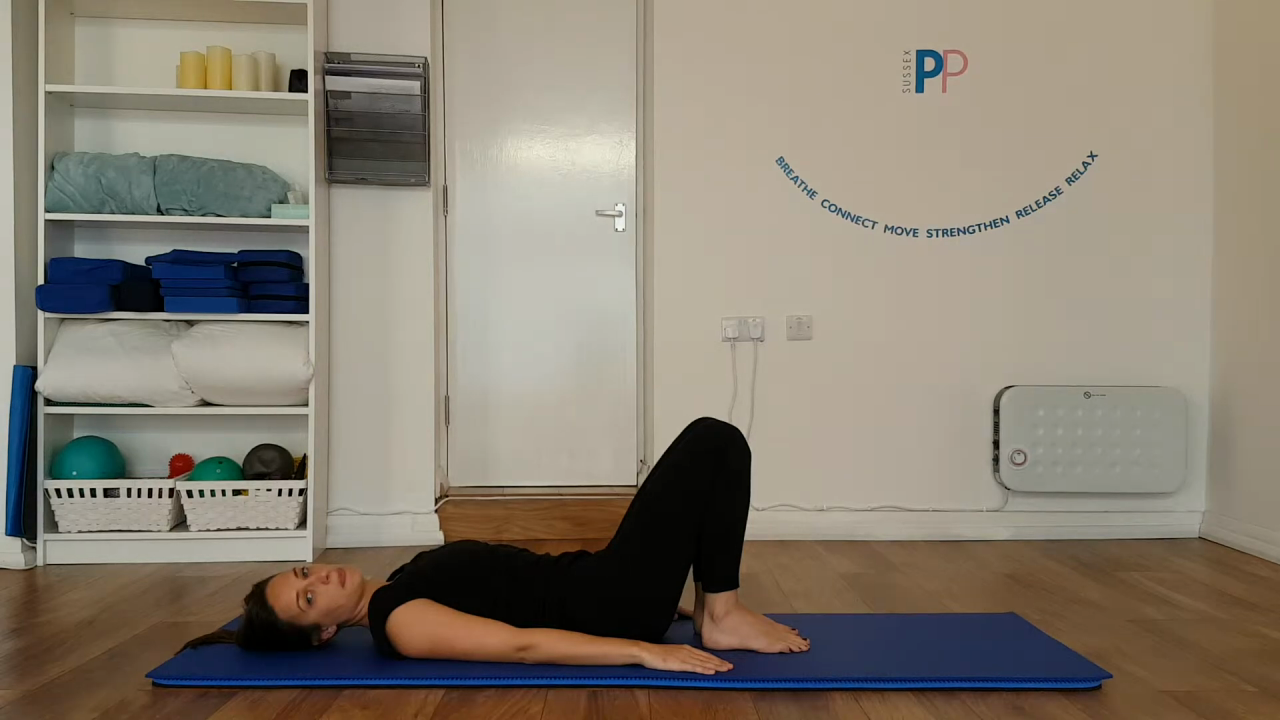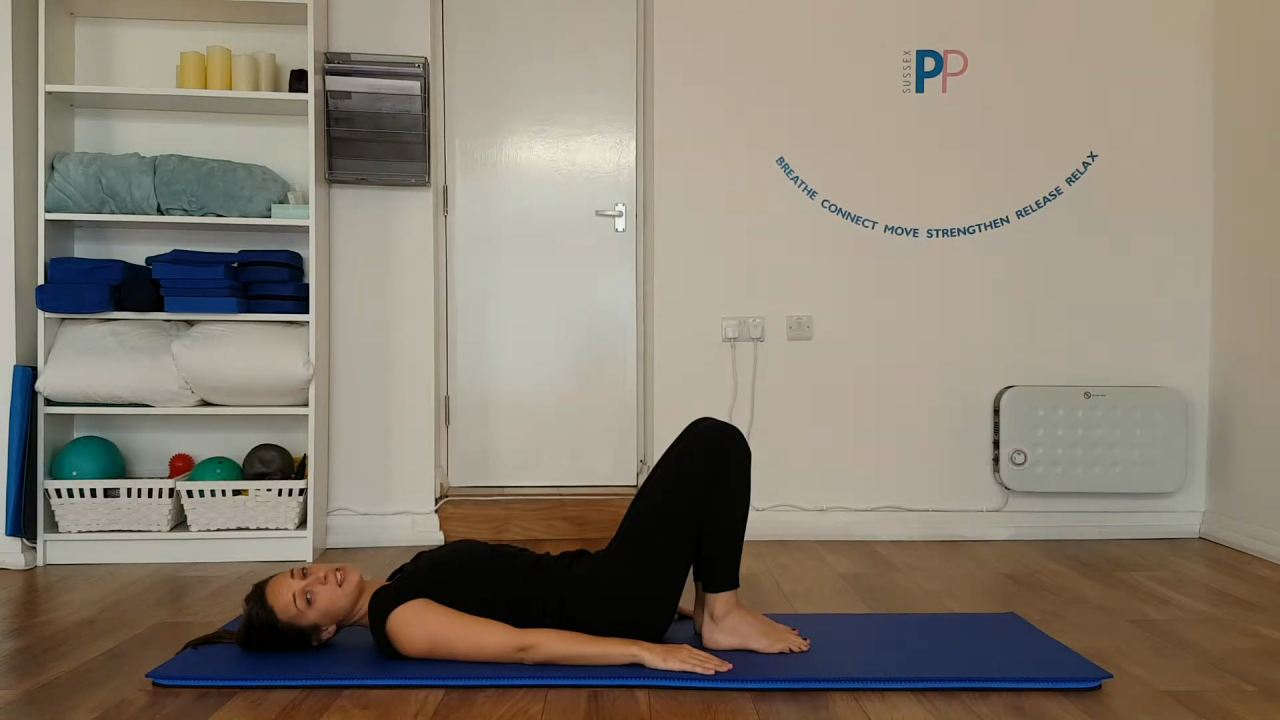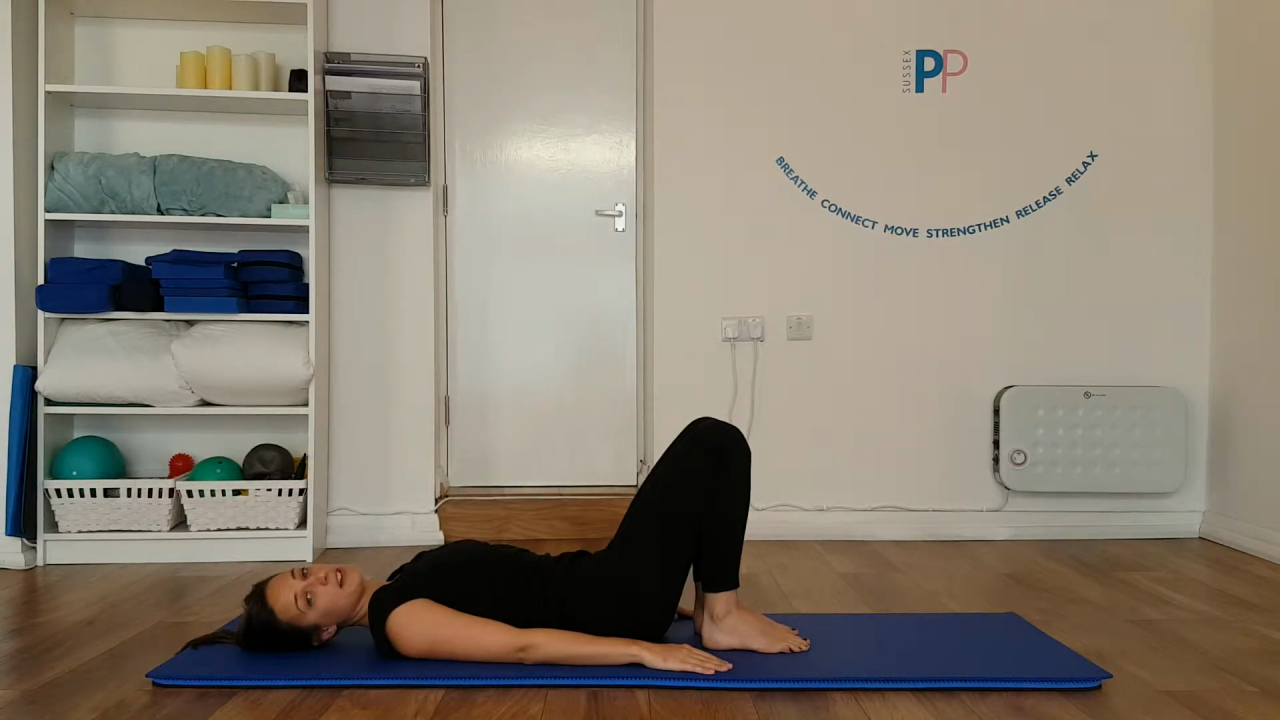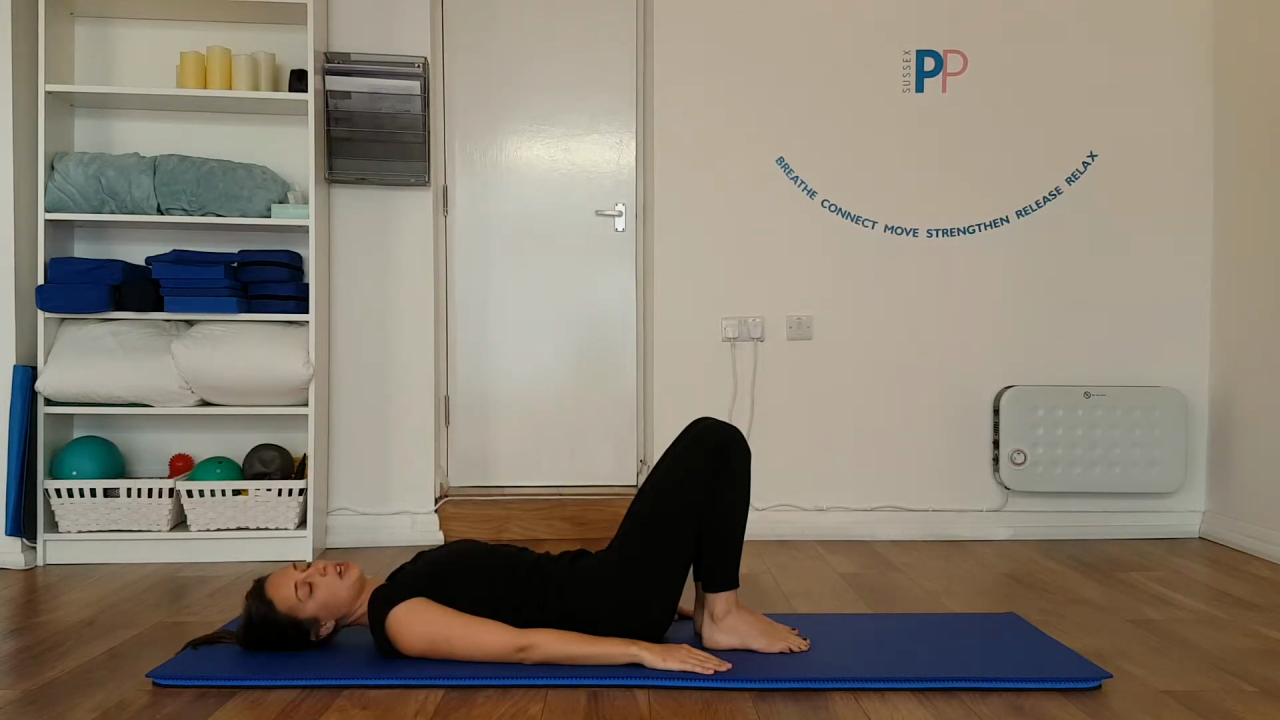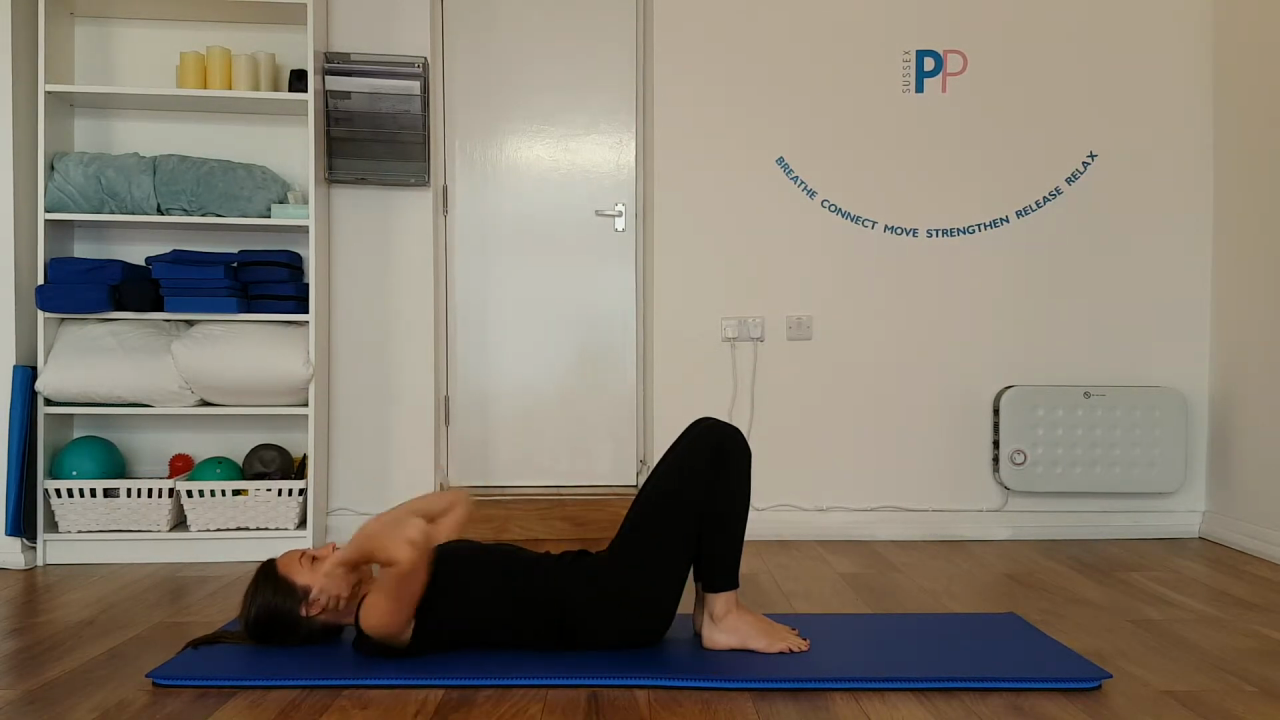
dt=1s
person 1, frame 1
left shoulder: (401, 588)
right shoulder: (400, 623)
right elbow: (524, 644)
left wrist: (661, 602)
right wrist: (646, 650)
left hip: (587, 580)
right hip: (609, 608)
left knee: (712, 441)
right knee: (713, 445)
left ankle: (714, 609)
right ankle: (721, 617)
person 1, frame 2
left shoulder: (401, 588)
right shoulder: (399, 624)
right elbow: (522, 645)
left wrist: (658, 600)
right wrist: (645, 650)
left hip: (588, 580)
right hip: (609, 610)
left knee: (711, 439)
right knee: (714, 445)
left ankle: (713, 609)
right ankle: (723, 618)
person 1, frame 3
left shoulder: (402, 589)
right shoulder: (399, 624)
right elbow: (522, 644)
left wrist: (660, 601)
right wrist: (645, 650)
left hip: (591, 582)
right hip: (611, 610)
left knee: (711, 438)
right knee: (714, 445)
left ankle: (713, 609)
right ankle: (722, 619)
person 1, frame 4
left shoulder: (400, 590)
right shoulder: (399, 622)
right elbow: (522, 644)
left wrist: (660, 600)
right wrist: (643, 650)
left hip: (593, 583)
right hip: (610, 609)
left knee: (711, 439)
right knee: (714, 444)
left ankle: (713, 609)
right ankle: (722, 619)
person 1, frame 5
left shoulder: (403, 592)
right shoulder: (384, 621)
left elbow: (454, 505)
right elbow: (407, 544)
left wrist: (402, 516)
right wrist: (358, 548)
left hip: (591, 587)
right hip: (610, 611)
left knee: (713, 439)
right knee: (715, 443)
left ankle: (716, 610)
right ankle: (722, 618)
